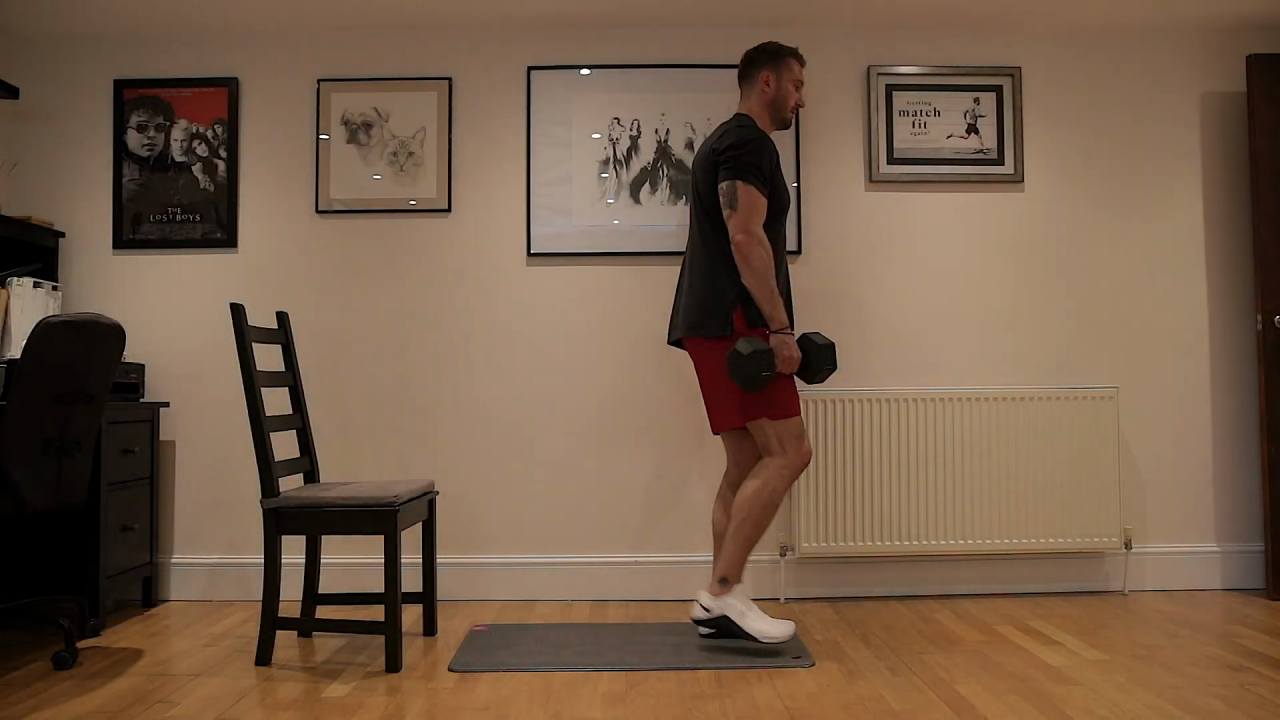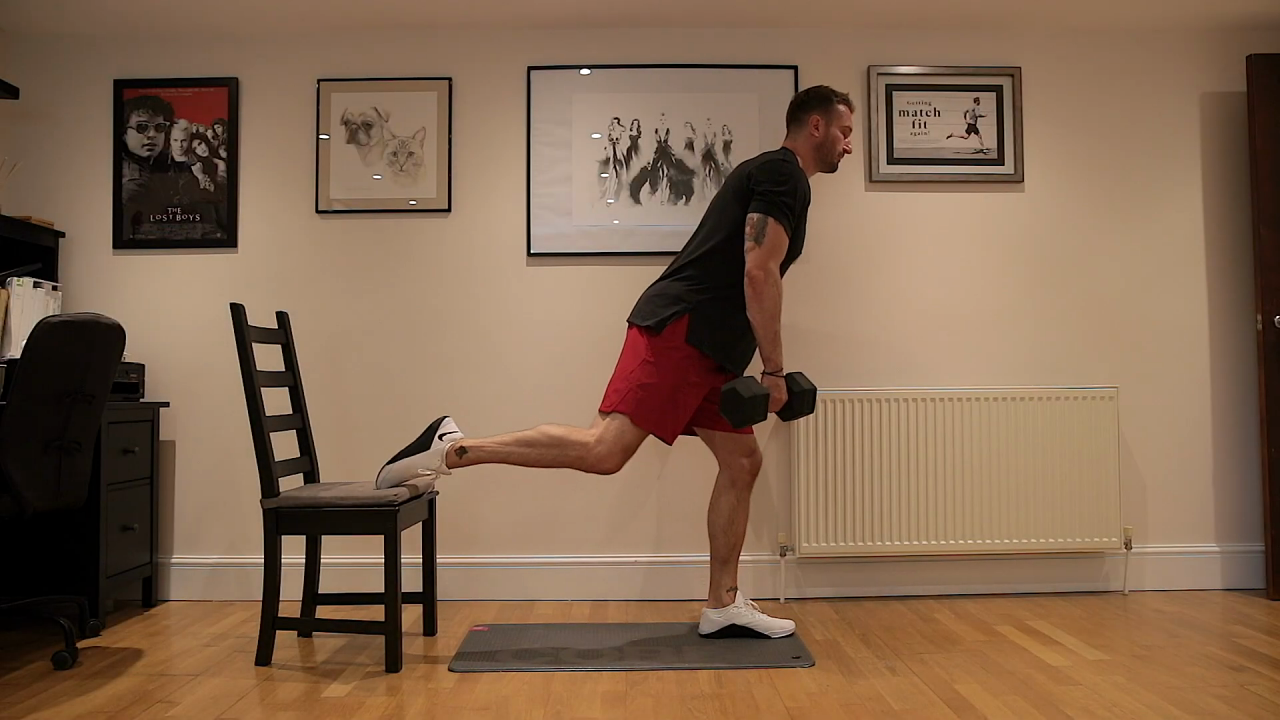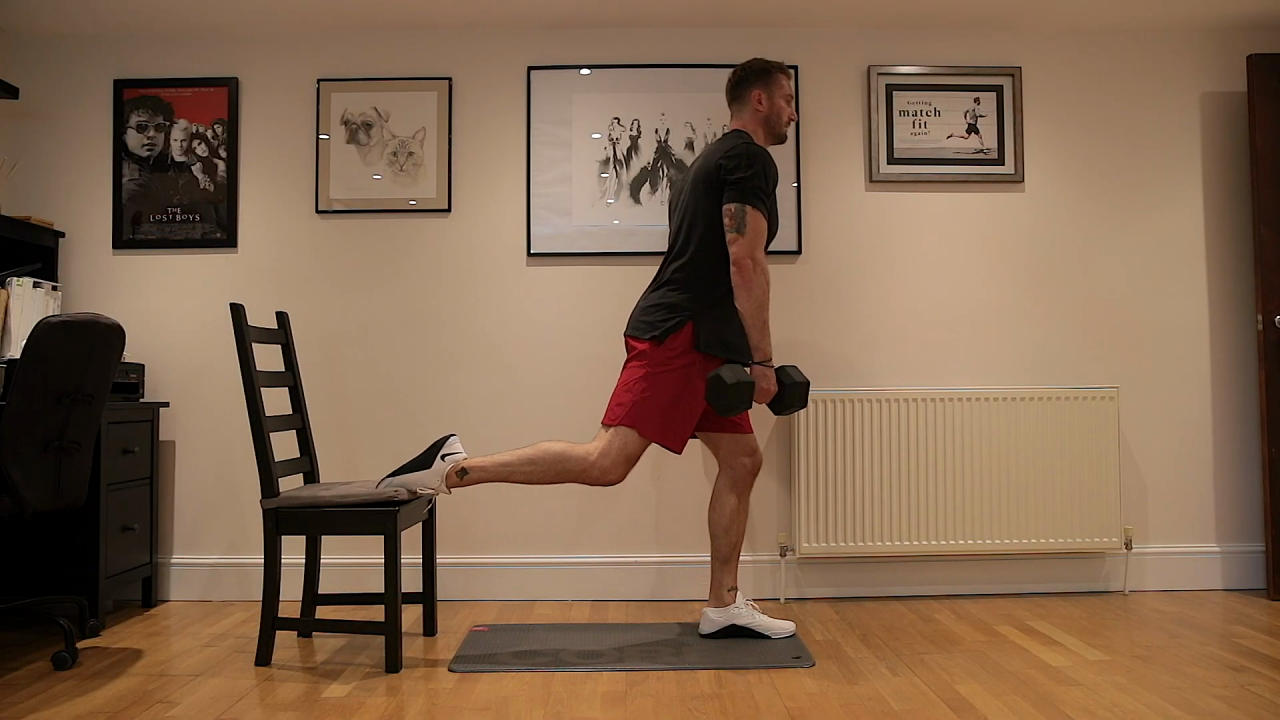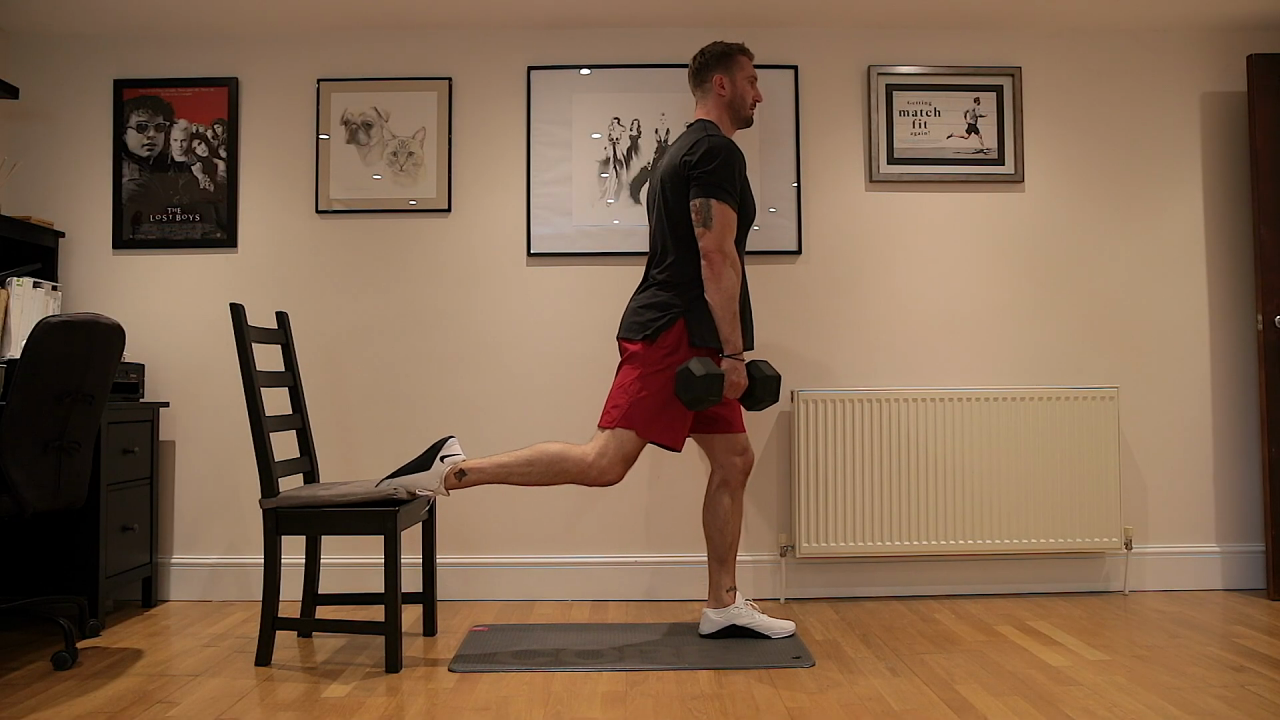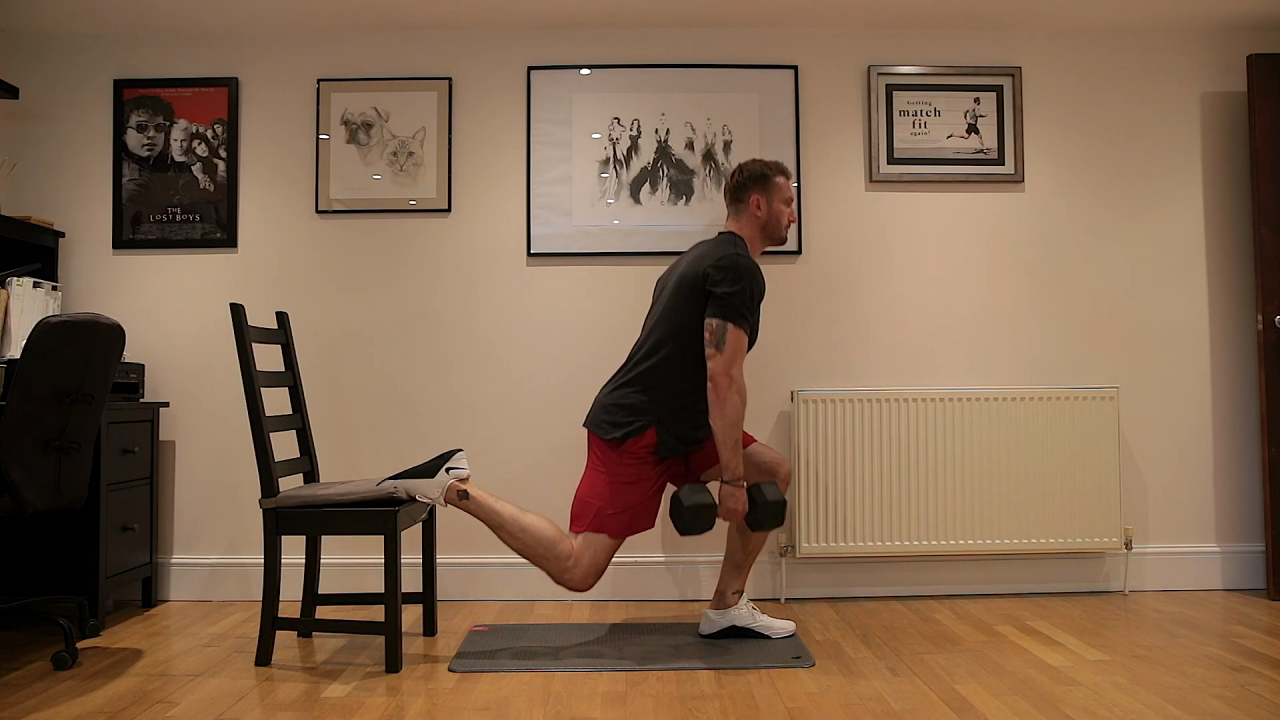
dt=1s
person 1, frame 1
left shoulder: (731, 143)
right shoulder: (747, 142)
right elbow: (745, 238)
left wrist: (770, 328)
right wrist: (781, 330)
left hip: (722, 321)
right hip: (731, 321)
left knee: (749, 463)
right knee: (787, 456)
left ankle: (720, 606)
right ankle: (721, 589)
person 1, frame 2
left shoulder: (770, 176)
right shoulder: (783, 176)
right elbow: (759, 274)
left wrist: (755, 364)
right wrist: (775, 370)
left hip: (704, 343)
right hip: (679, 330)
left knee: (742, 462)
right knee: (604, 450)
left ankle: (722, 606)
right ankle: (454, 448)
person 1, frame 3
left shoulder: (720, 160)
right shoulder: (750, 160)
right elbow: (746, 264)
right wrist: (762, 361)
left hip: (695, 339)
right hip: (679, 336)
left knee: (742, 460)
right knee: (606, 462)
left ankle: (724, 606)
right ankle: (453, 467)
person 1, frame 4
left shoulder: (687, 151)
right shoulder: (716, 151)
right elbow: (716, 256)
right wrist: (734, 353)
left hip: (683, 335)
right hip: (675, 333)
left knee: (734, 462)
right knee: (604, 462)
left ankle: (723, 607)
right ankle: (450, 470)
person 1, frame 5
left shoulder: (704, 256)
right shoulder: (738, 269)
right elbow: (722, 378)
right wrist: (733, 482)
left hip: (664, 422)
right hip: (637, 429)
left knee: (775, 471)
right knee: (575, 568)
left ankle: (727, 608)
right ankle: (458, 488)
